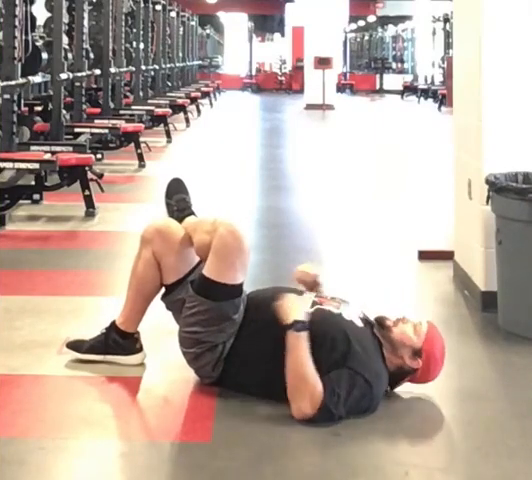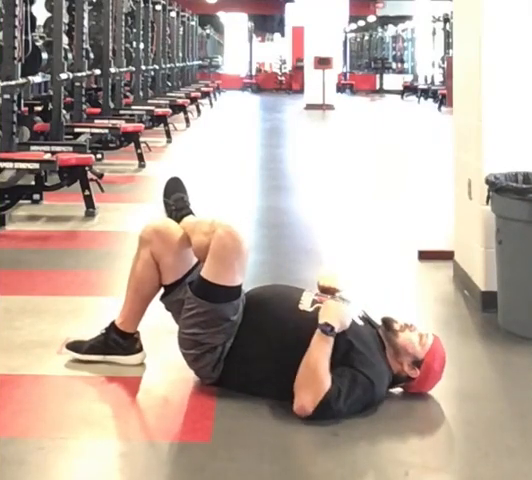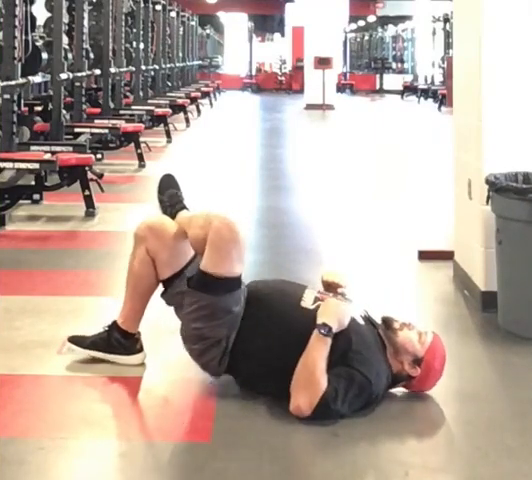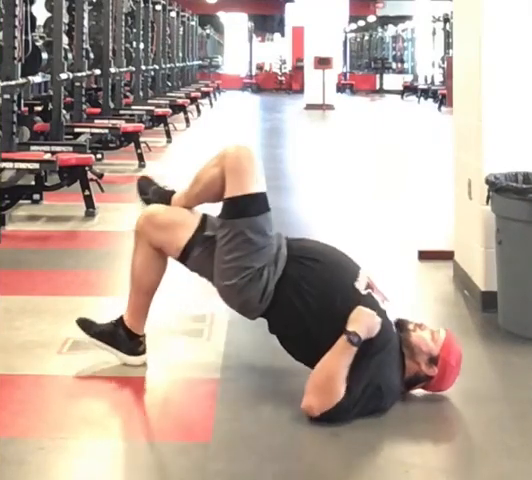
dt=0.4s
person 1, frame 1
left shoulder: (368, 377)
right shoulder: (363, 327)
left elbow: (304, 406)
left wrist: (295, 324)
right wrist: (311, 290)
left hip: (216, 349)
right hip: (239, 320)
left knee: (228, 236)
right knee: (157, 234)
left ankle: (187, 220)
right ankle: (122, 338)
person 1, frame 2
left shoulder: (370, 376)
right shoulder: (367, 328)
left elbow: (307, 403)
left wrist: (328, 328)
right wrist: (328, 297)
left hip: (216, 349)
right hip: (233, 320)
left knee: (227, 239)
right knee: (156, 234)
left ankle: (186, 219)
right ankle: (121, 339)
person 1, frame 3
left shoulder: (369, 374)
right shoulder: (369, 330)
left elbow: (303, 404)
left wrist: (326, 328)
right wrist: (330, 292)
left hip: (222, 334)
right hip: (243, 311)
left knee: (223, 231)
right knee: (152, 231)
left ankle: (181, 216)
right ankle: (123, 338)
person 1, frame 4
left shoulder: (382, 377)
right shoulder: (388, 338)
left elbow: (316, 404)
left wrist: (354, 336)
left hip: (256, 274)
right hip: (276, 261)
left knee: (238, 157)
right knee: (151, 223)
left ankle: (177, 202)
